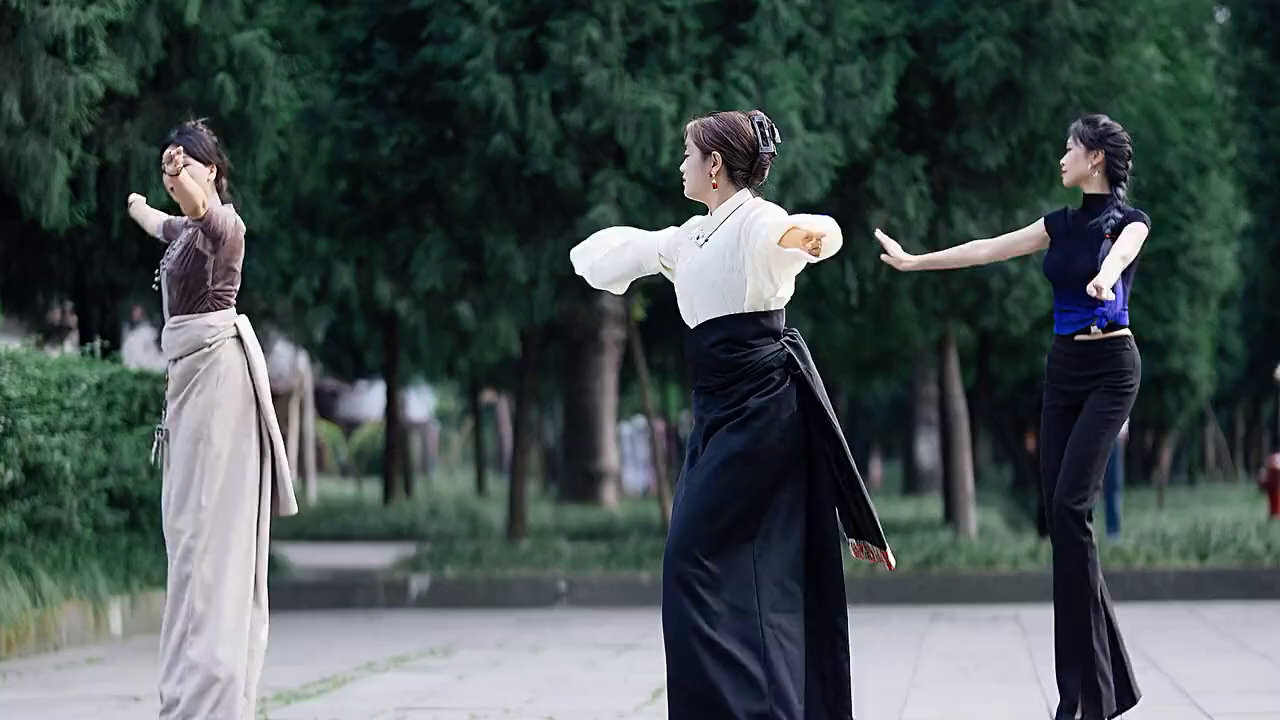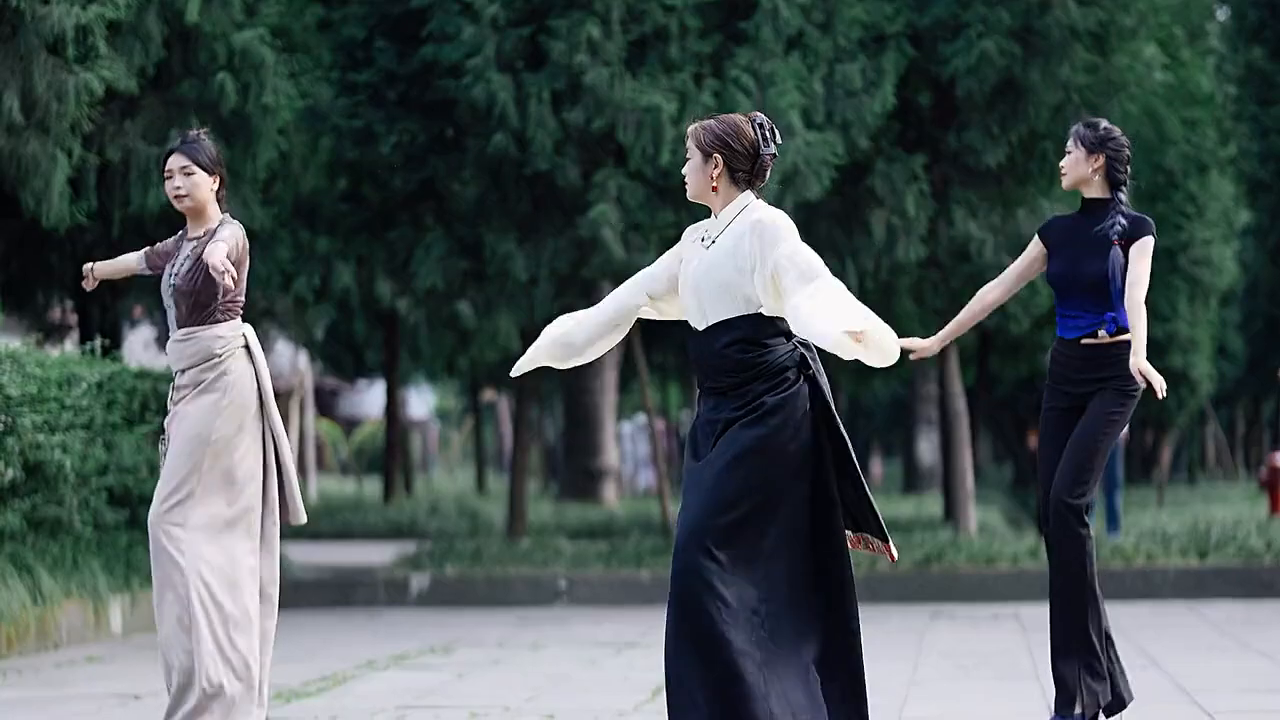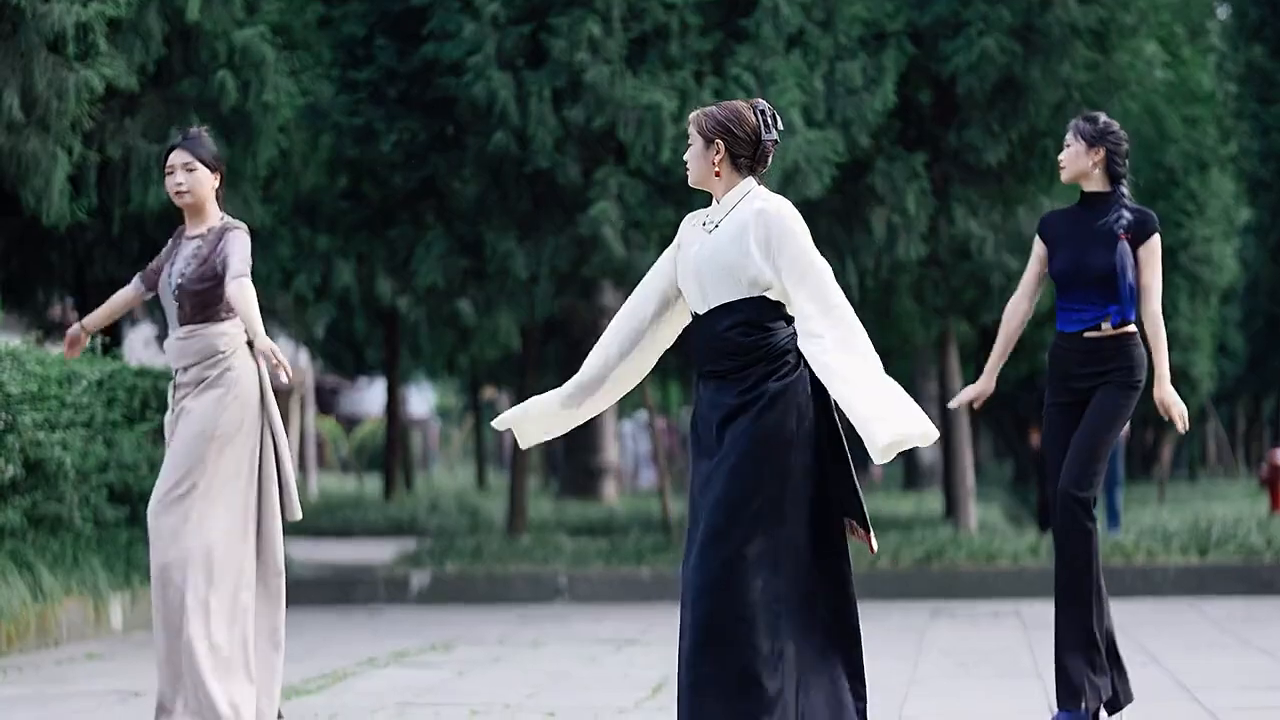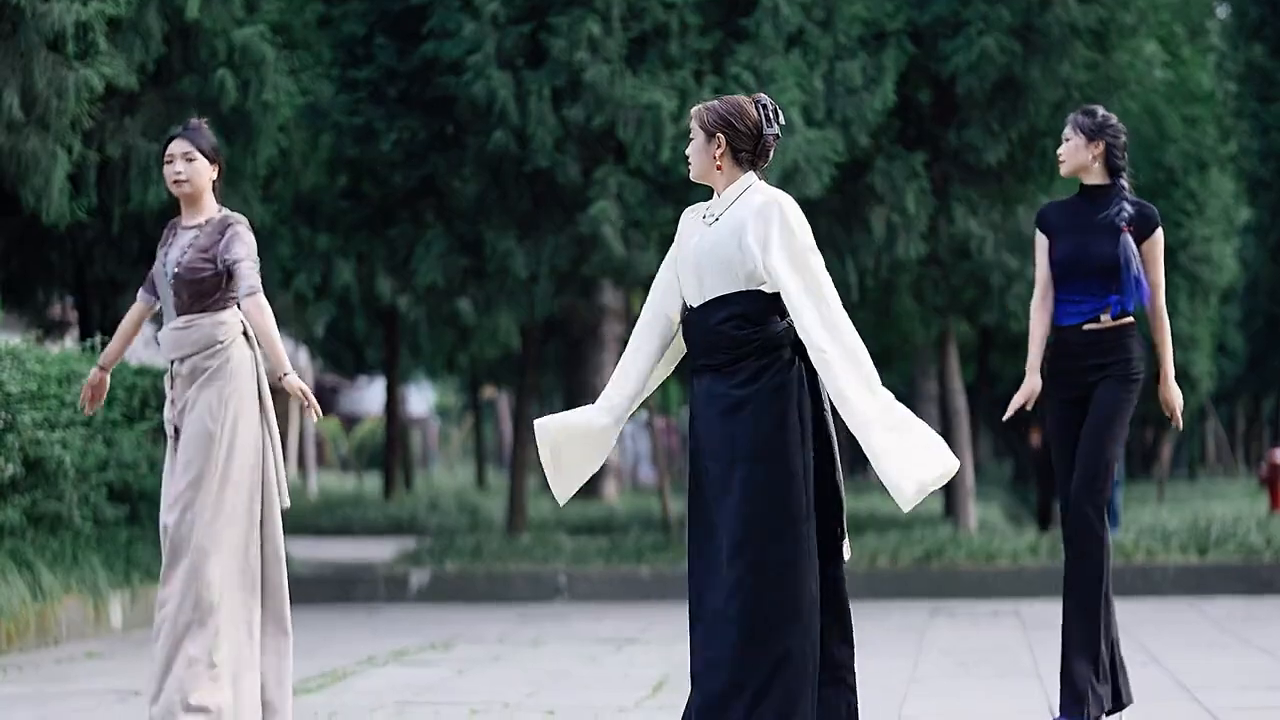
dt=0.1s
person 1, frame 1
left shoulder: (757, 225)
right shoulder: (699, 234)
left elbow: (797, 232)
right elbow: (645, 249)
left wrist: (806, 238)
right wrist: (601, 250)
left hip: (761, 409)
right hip: (723, 412)
left knee: (694, 562)
right knee: (758, 568)
person 1, frame 2
left shoulder: (770, 230)
right shoulder: (699, 240)
left elbow: (817, 287)
right elbow: (635, 297)
left wrist: (854, 332)
right wrist: (563, 337)
left hip: (771, 407)
right hip: (726, 413)
left knee: (704, 555)
right knee: (756, 567)
person 1, frame 3
left shoulder: (772, 215)
right shoulder: (696, 230)
left elbow: (820, 305)
right elbow: (649, 315)
left wrist: (866, 388)
right wrist: (576, 393)
left hip: (773, 398)
right hip: (724, 403)
left knee: (733, 552)
right knee: (721, 555)
person 1, frame 4
left shoulder: (773, 209)
right shoulder: (695, 224)
left elbow: (816, 306)
right elbow: (662, 319)
left wrist: (865, 405)
right wrist: (609, 411)
left hip: (768, 388)
right hip: (717, 396)
left knee: (758, 553)
right knee: (723, 552)
person 2, frame 1
left shoulder: (1131, 220)
right shoulder: (1061, 220)
left elbow: (1123, 257)
right elbow: (992, 248)
left wrist: (1107, 277)
right wrist: (917, 260)
left hip: (1108, 373)
right hip: (1061, 373)
left knee: (1070, 504)
right knee: (1061, 514)
person 2, frame 2
left shoulder: (1134, 227)
right shoulder: (1059, 228)
left elbow: (1135, 296)
right elbow: (1000, 287)
left wrist: (1140, 357)
right wrist: (938, 340)
left hip: (1112, 377)
right hip: (1064, 377)
left knee: (1066, 500)
right knee: (1054, 511)
person 2, frame 3
left shoulder: (1139, 222)
right shoulder: (1054, 224)
left elbow: (1151, 307)
right elbow: (1023, 301)
left wrist: (1163, 382)
right wrist: (988, 376)
left hip: (1115, 369)
right hip: (1062, 370)
left knee: (1074, 496)
right knee: (1064, 508)
person 2, frame 4
left shoulder: (1138, 215)
right shoulder: (1052, 216)
left elbow: (1155, 298)
right elbow: (1042, 296)
left wrist: (1168, 377)
right wrist: (1033, 371)
left hip: (1115, 362)
right hip: (1064, 365)
left knee: (1088, 502)
right knee: (1072, 506)
person 3, frame 1
left shoulder: (222, 220)
right shoulder: (189, 229)
left elbow: (210, 214)
right elbow: (166, 228)
left wrist: (193, 181)
right wrist: (139, 207)
left hip: (218, 377)
right hip: (195, 381)
left knee: (206, 524)
right knee: (204, 525)
person 3, frame 2
left shoulder: (230, 231)
right shoulder: (184, 241)
left elbow: (223, 247)
right elbow: (148, 257)
left wrist: (216, 256)
right wrist: (102, 268)
left hip: (223, 383)
right hip: (197, 387)
left knee: (179, 521)
right knee: (205, 527)
person 3, frame 3
left shoulder: (230, 235)
right shoulder: (181, 239)
left elbow: (241, 288)
right elbow: (141, 287)
left wrist: (260, 339)
right wrist: (87, 325)
left hip: (226, 383)
right hip: (192, 386)
left knee: (188, 520)
right knee: (209, 527)
person 3, frame 4
left shoulder: (232, 229)
right shoulder: (173, 233)
left elbow: (252, 297)
right elbow: (146, 298)
left wrist: (285, 369)
right wrist: (104, 364)
left hip: (223, 374)
right hip: (186, 378)
left knee: (206, 518)
right knee: (196, 519)
